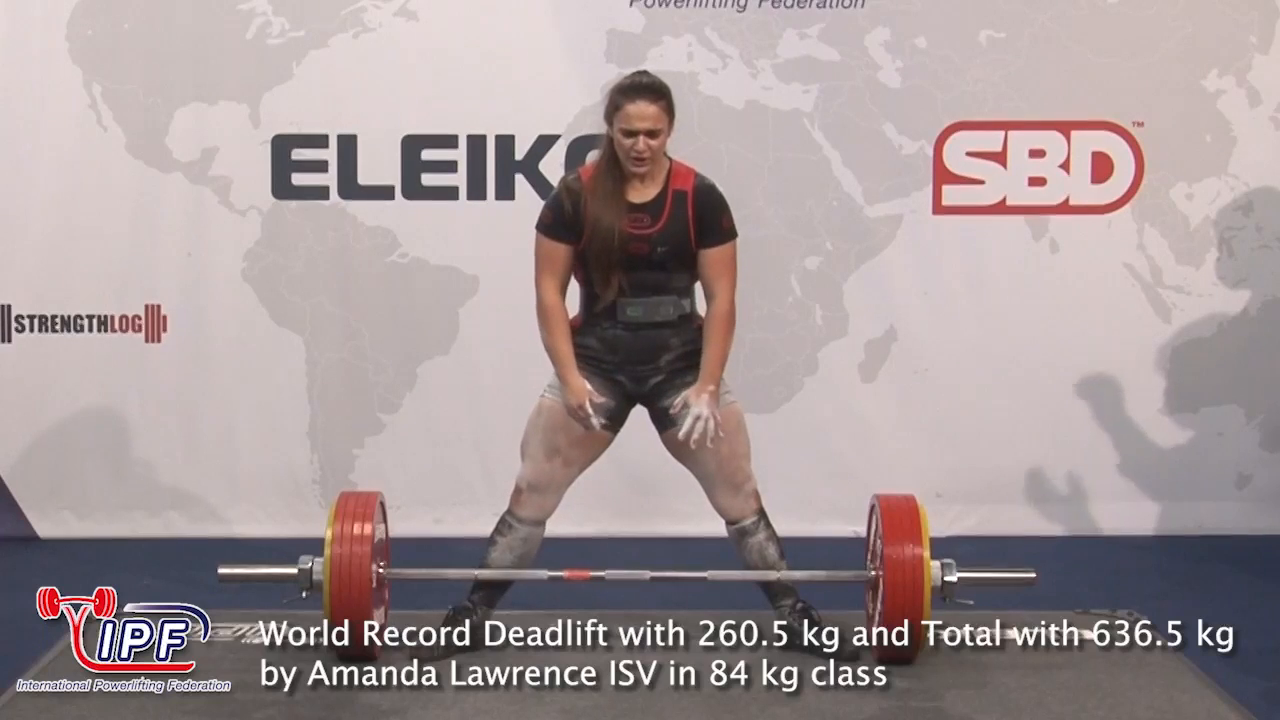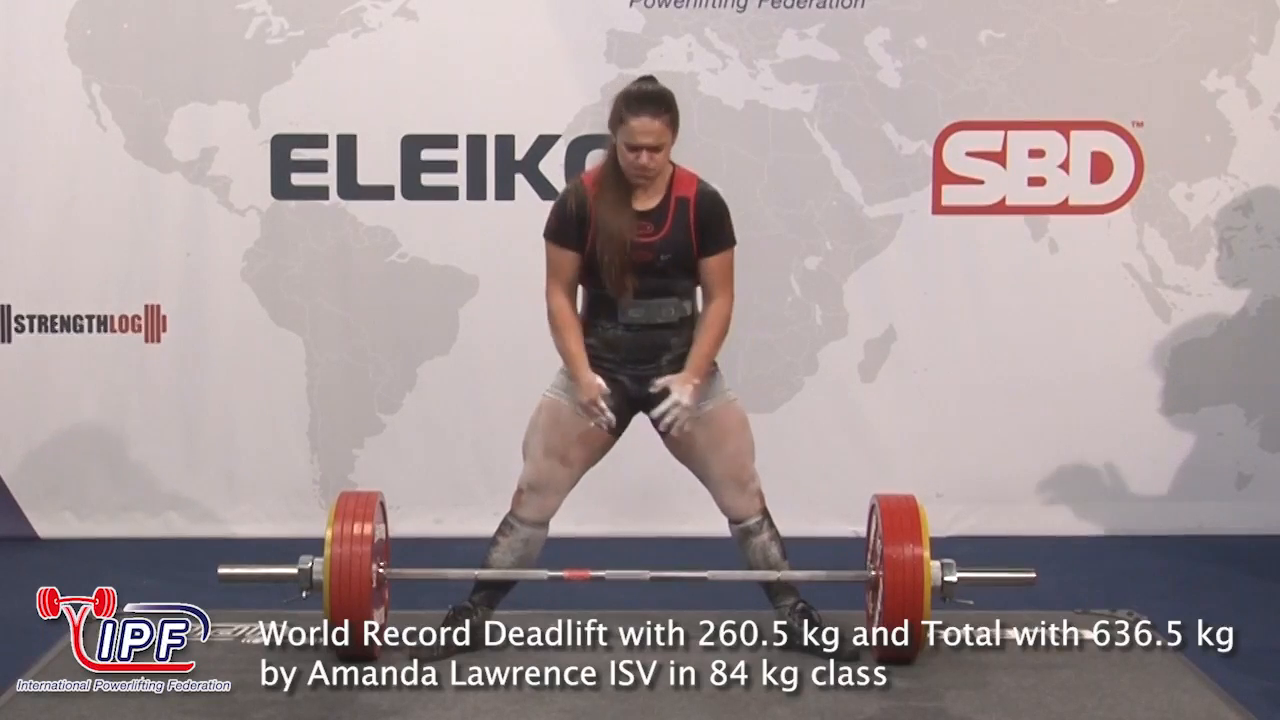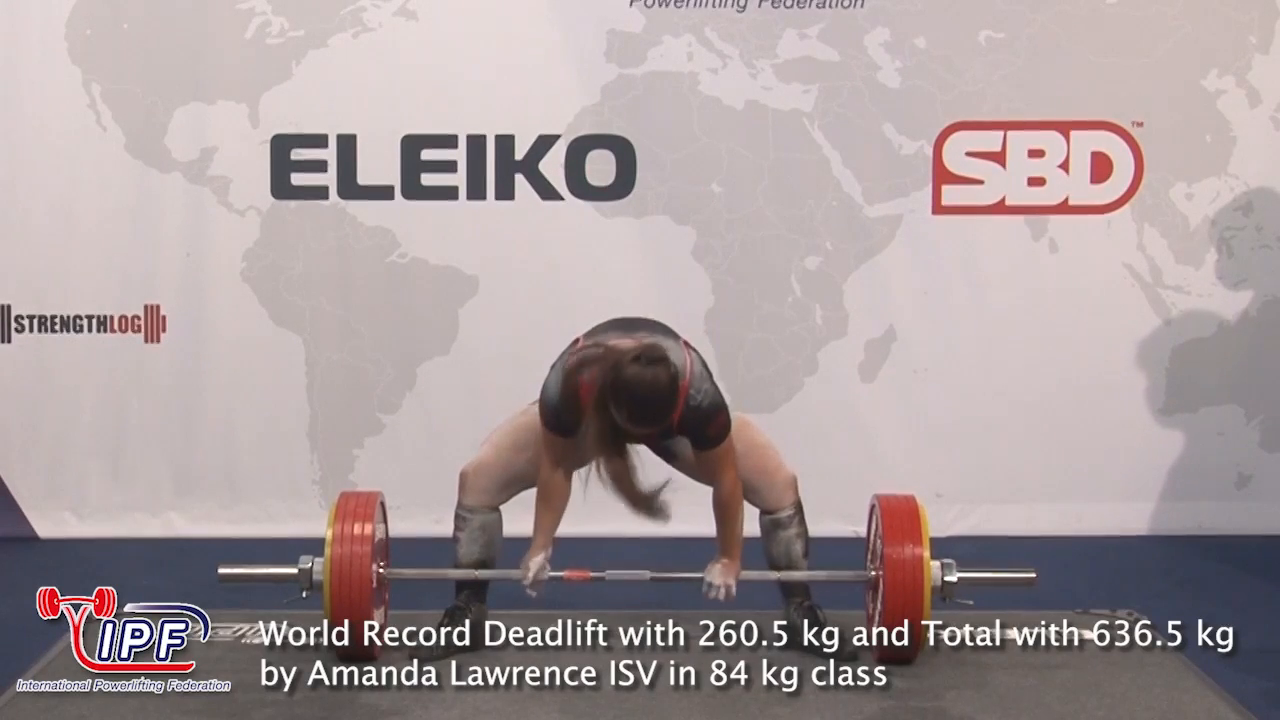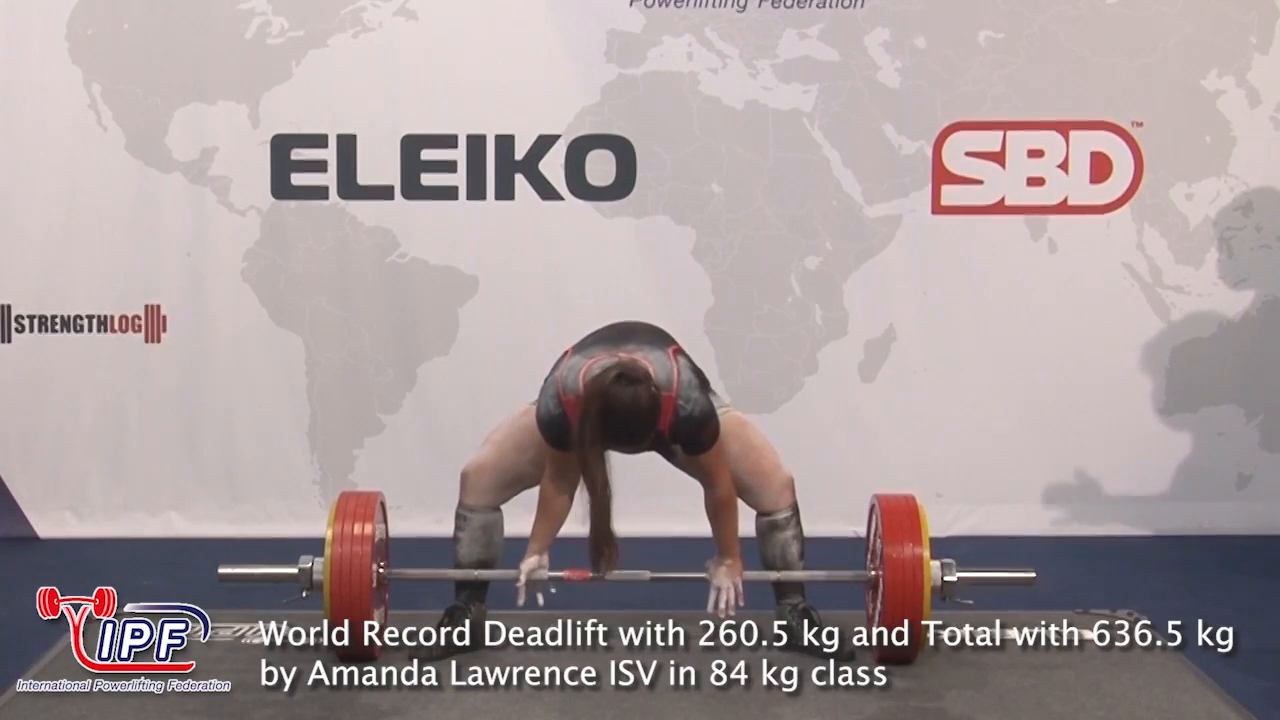
dt=1s
person 1, frame 1
left shoulder: (700, 196)
right shoulder: (575, 195)
left elbow: (721, 297)
right elbow: (549, 291)
left wrist: (707, 386)
right wrist: (569, 379)
left hip: (680, 362)
right hip: (596, 362)
left knee: (738, 494)
right knee: (531, 491)
left ankle: (794, 617)
right ankle: (472, 614)
person 1, frame 2
left shoulder: (701, 202)
right shoulder: (580, 199)
left elbow: (718, 300)
right elbow: (560, 294)
left wrist: (694, 378)
right wrist: (580, 375)
left hip: (680, 363)
right hip: (600, 364)
left knee: (742, 496)
right knee: (535, 493)
left ankle: (794, 616)
right ankle: (473, 614)
person 1, frame 3
left shoulder: (697, 395)
right shoulder: (568, 386)
left elbow: (727, 480)
right elbow: (554, 468)
left wrist: (728, 559)
right wrist: (540, 547)
left hip: (673, 425)
right hip: (586, 417)
left knee: (779, 485)
right knee: (477, 479)
left ankle: (800, 611)
right ankle: (467, 611)
person 1, frame 4
left shoulder: (687, 401)
right shoulder: (560, 399)
left elbow: (718, 483)
right elbow: (559, 480)
left wrist: (728, 559)
right wrist: (536, 552)
left hip: (669, 399)
right hip: (585, 399)
left knee: (776, 485)
right knee: (478, 478)
left ankle: (794, 613)
right ankle: (467, 612)
